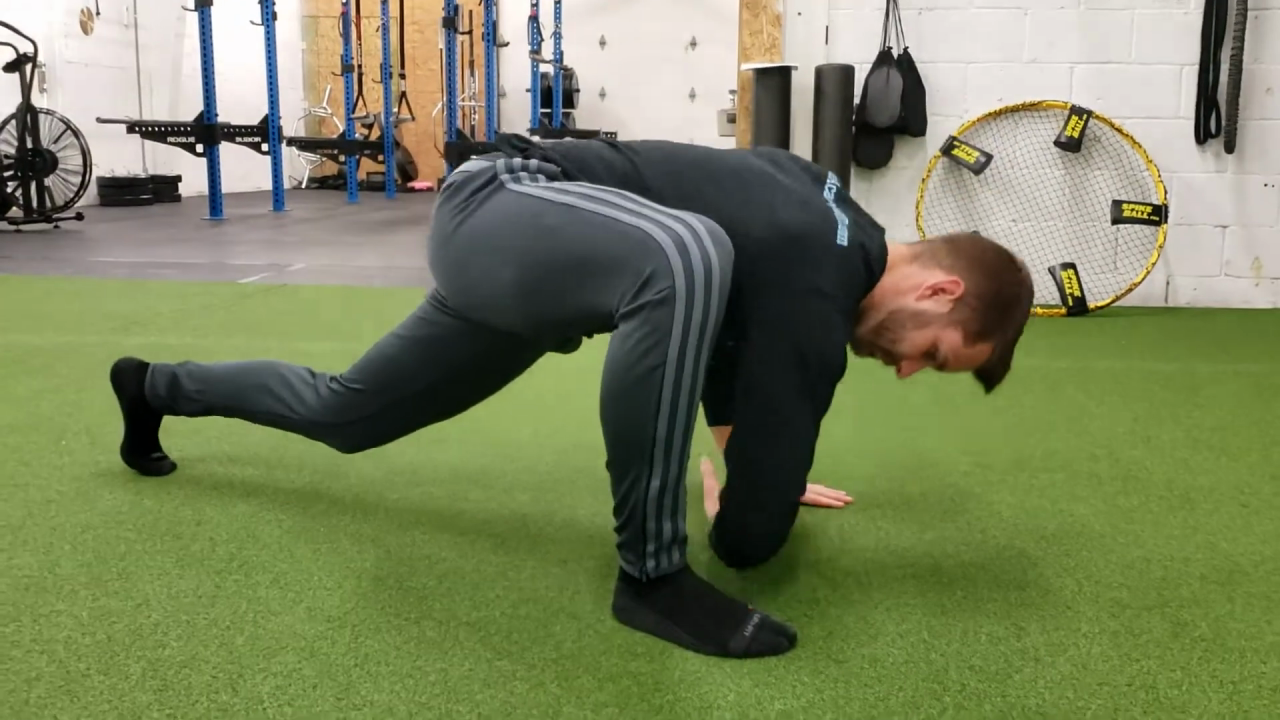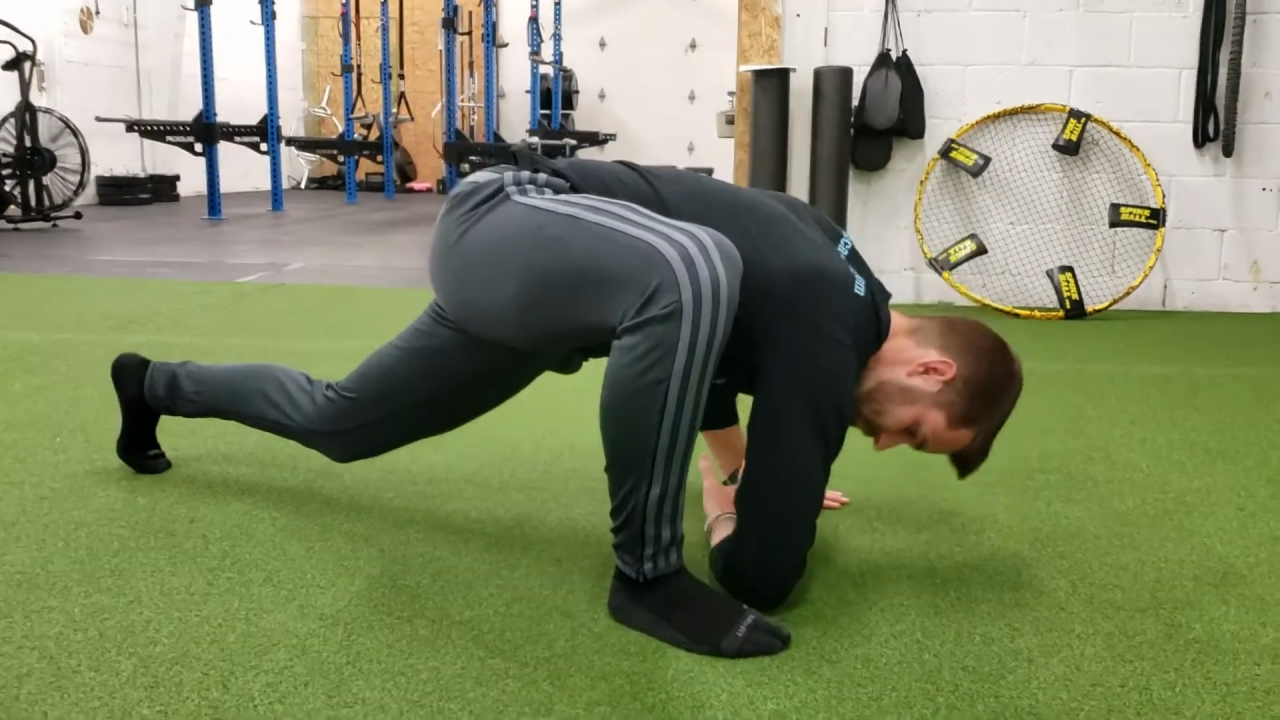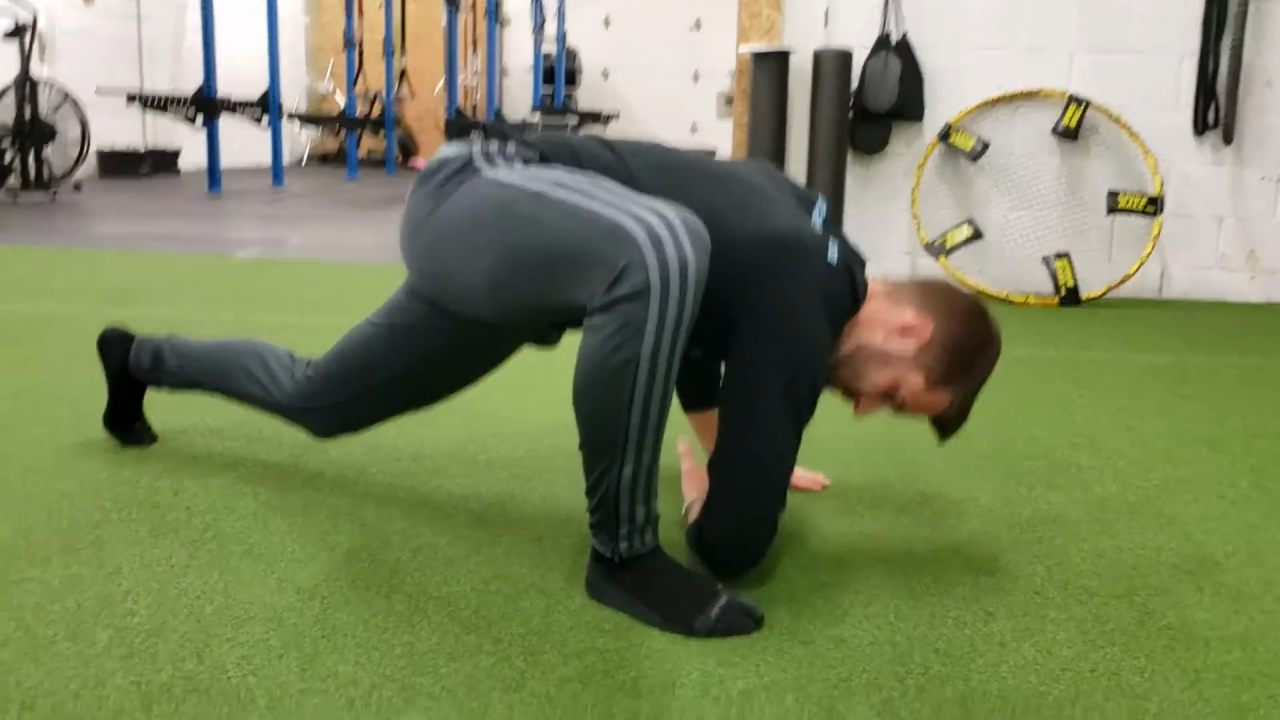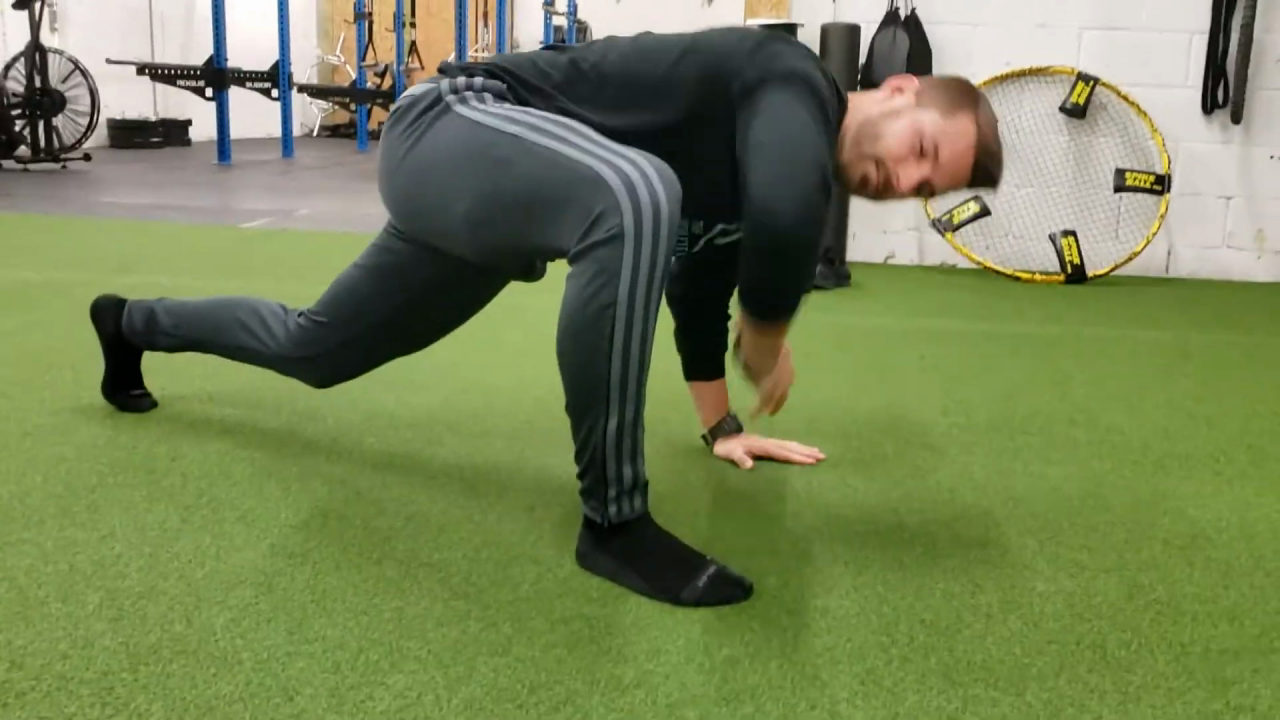
dt=0.3s
person 1, frame 1
left shoulder: (836, 220)
right shoulder: (818, 288)
right elbow: (748, 533)
left wrist: (748, 468)
right wrist: (748, 494)
left hip: (507, 241)
right hip: (493, 211)
left knee: (340, 414)
right knee: (686, 258)
left ankle: (152, 387)
right ankle: (650, 574)
person 1, frame 2
left shoulder: (832, 273)
right shoulder: (827, 339)
right elbow: (763, 572)
left wrist: (740, 479)
right wrist: (746, 517)
left hip: (505, 259)
right hip: (498, 222)
left knee: (335, 420)
right knee: (693, 273)
left ankle: (151, 384)
right ankle: (646, 573)
person 1, frame 3
left shoulder: (807, 253)
right shoulder: (803, 302)
right elbow: (728, 544)
left wrist: (719, 450)
right wrist: (739, 482)
left hip: (482, 239)
right hip: (466, 200)
left knee: (318, 397)
right knee: (665, 249)
left ankle: (138, 359)
right ankle: (623, 555)
person 1, frame 4
left shoulder: (785, 150)
right shoulder: (794, 85)
left elbow: (700, 267)
right elbow: (782, 218)
left wrist: (719, 422)
right wrist: (766, 354)
left hip: (466, 177)
right hip: (449, 127)
left knee: (312, 348)
right knee: (638, 196)
left ankle: (133, 325)
right ankle: (614, 519)
